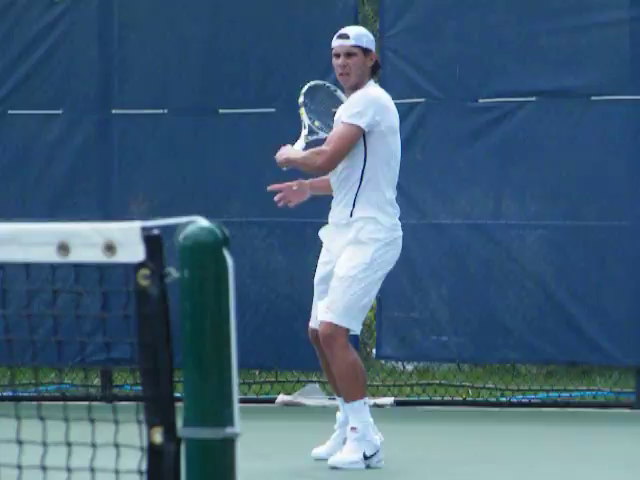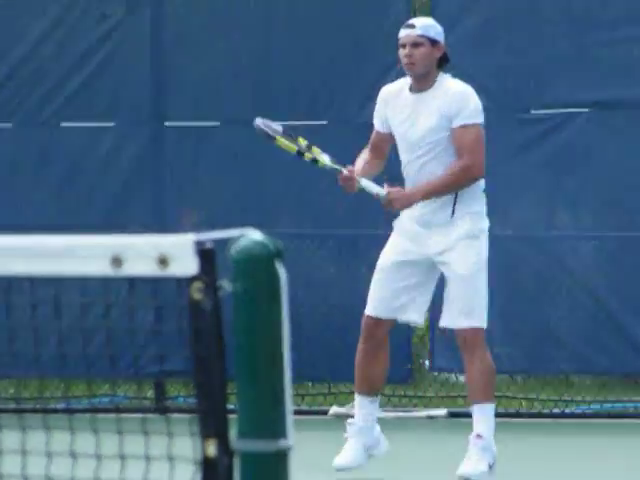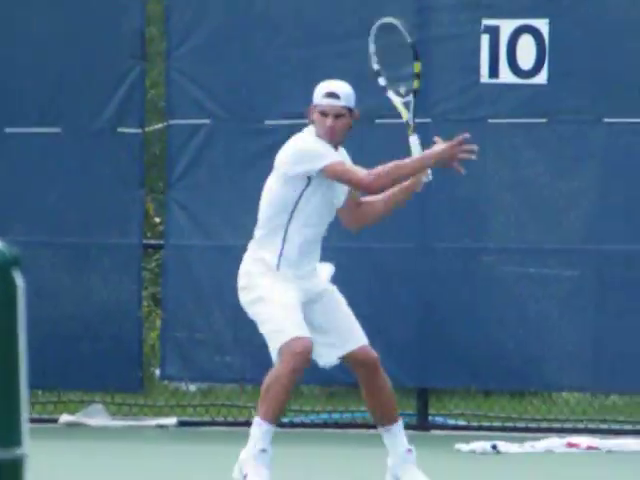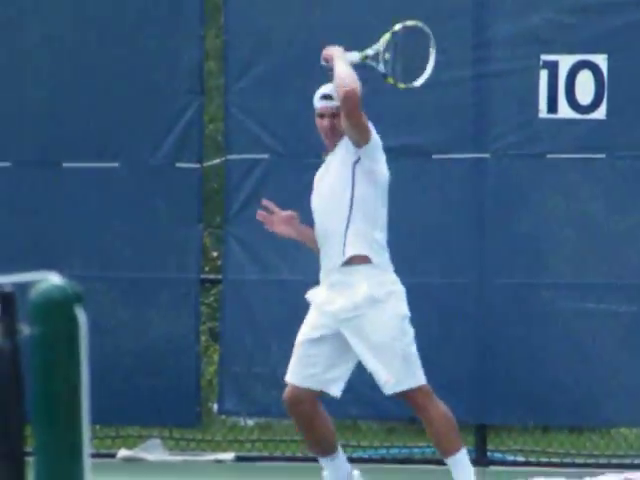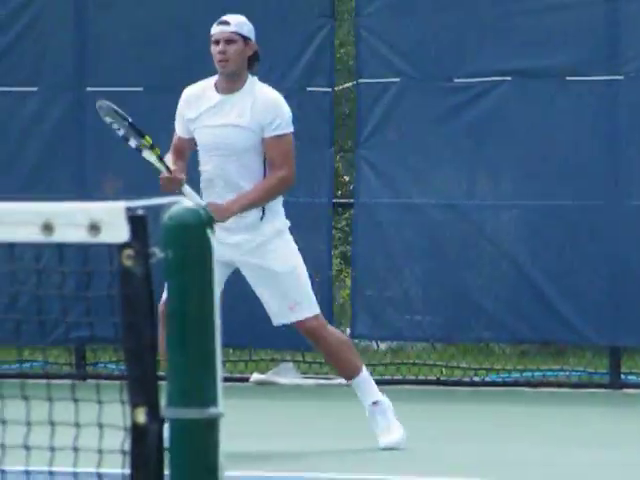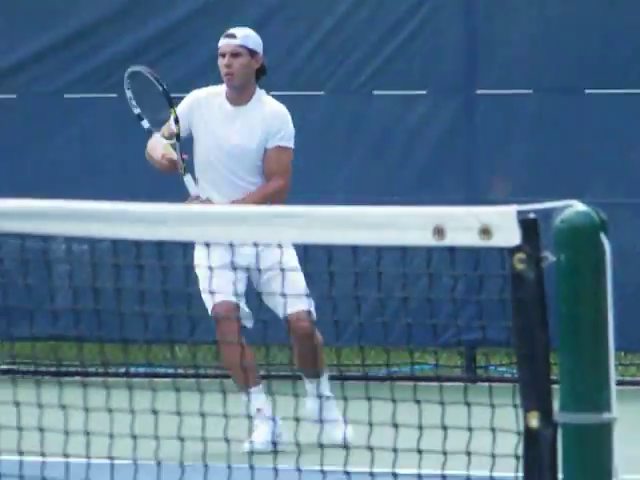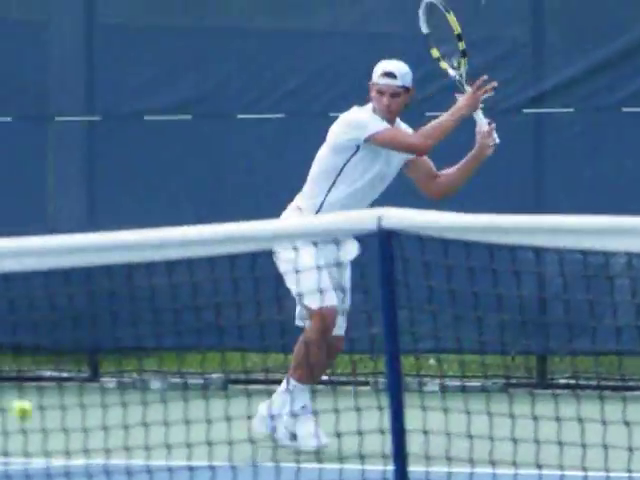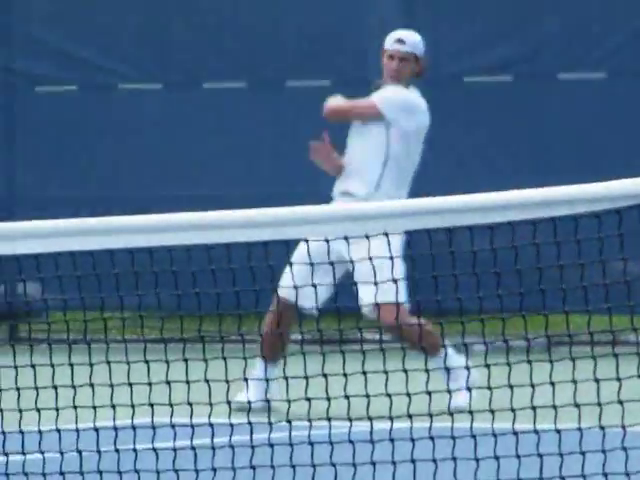
dt=0.7s
person 1, frame 1
left shoulder: (369, 100)
right shoulder: (351, 106)
left elbow: (324, 159)
left wrist: (289, 155)
right wrist: (309, 188)
left hip: (370, 234)
right hip: (343, 233)
left knee: (333, 331)
right knee: (321, 335)
left ankle: (364, 440)
right ankle: (351, 426)
person 1, frame 2
left shoulder: (460, 96)
right shoulder: (390, 95)
left elbow: (473, 167)
right elbow: (375, 151)
left wrist: (413, 194)
right wrist: (357, 172)
left hip: (461, 230)
right hip: (413, 228)
left knee: (469, 336)
right knee: (374, 324)
left ankle: (482, 443)
right ankle: (363, 432)
person 1, frame 3
left shoulder: (338, 154)
right shoulder: (305, 147)
left elbow: (353, 217)
right elbow: (369, 180)
left wrist: (408, 186)
right wrist: (433, 156)
left hip: (308, 279)
right hip: (265, 276)
left knee: (367, 362)
right knee: (294, 353)
person 1, frame 4
left shoulder: (362, 147)
right shoulder: (325, 173)
left elbow: (352, 94)
left wrist: (339, 57)
right wrist: (299, 232)
left hip: (371, 295)
right hip: (331, 300)
left knee: (417, 395)
right knee: (297, 400)
person 1, frame 5
left shoulder: (270, 103)
right shoulder: (192, 97)
left elbow: (284, 174)
right elbow: (177, 155)
left wrist: (233, 205)
right wrist: (172, 174)
left hip: (262, 228)
right hip: (210, 227)
left knee: (312, 325)
right knee: (170, 312)
left ankle: (375, 405)
person 1, frame 6
left shoulder: (276, 116)
right shoulder: (199, 101)
left elbow: (279, 187)
right elbow: (156, 143)
right wrist: (162, 154)
right hip: (212, 239)
left knee: (301, 325)
right knee: (226, 316)
left ankle: (321, 401)
right ankle: (263, 418)
person 1, frame 7
left shoulder: (400, 132)
right shoulder: (358, 119)
left elbow: (436, 188)
right elbow: (420, 147)
left wrist: (478, 154)
right wrist: (462, 108)
left hip: (336, 242)
right hip: (301, 236)
left knee: (331, 343)
right knee: (324, 316)
left ankle: (279, 412)
right ankle: (298, 410)
person 1, frame 8
left shoulder: (406, 102)
right shoulder: (378, 105)
left elbow: (334, 110)
left wrist: (337, 103)
right wrist: (333, 162)
left hip: (377, 228)
left knee: (391, 318)
right knee: (283, 306)
left ankle: (452, 366)
right ankle: (261, 379)
